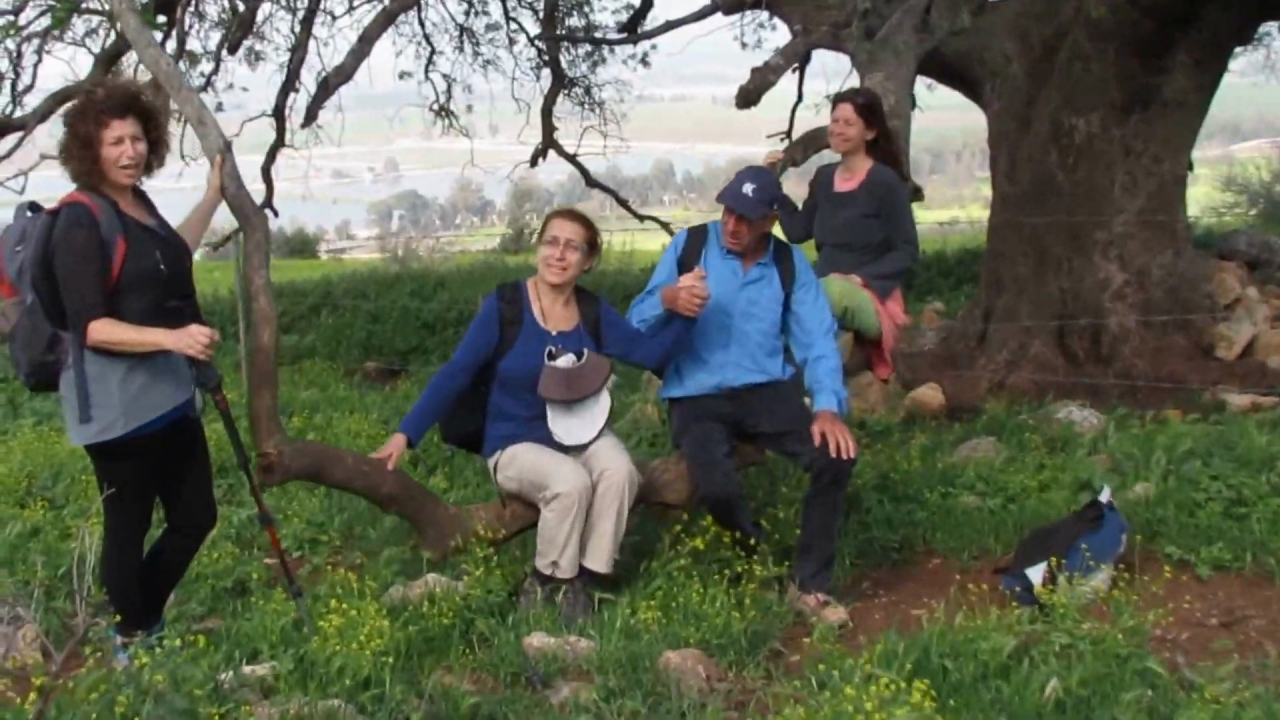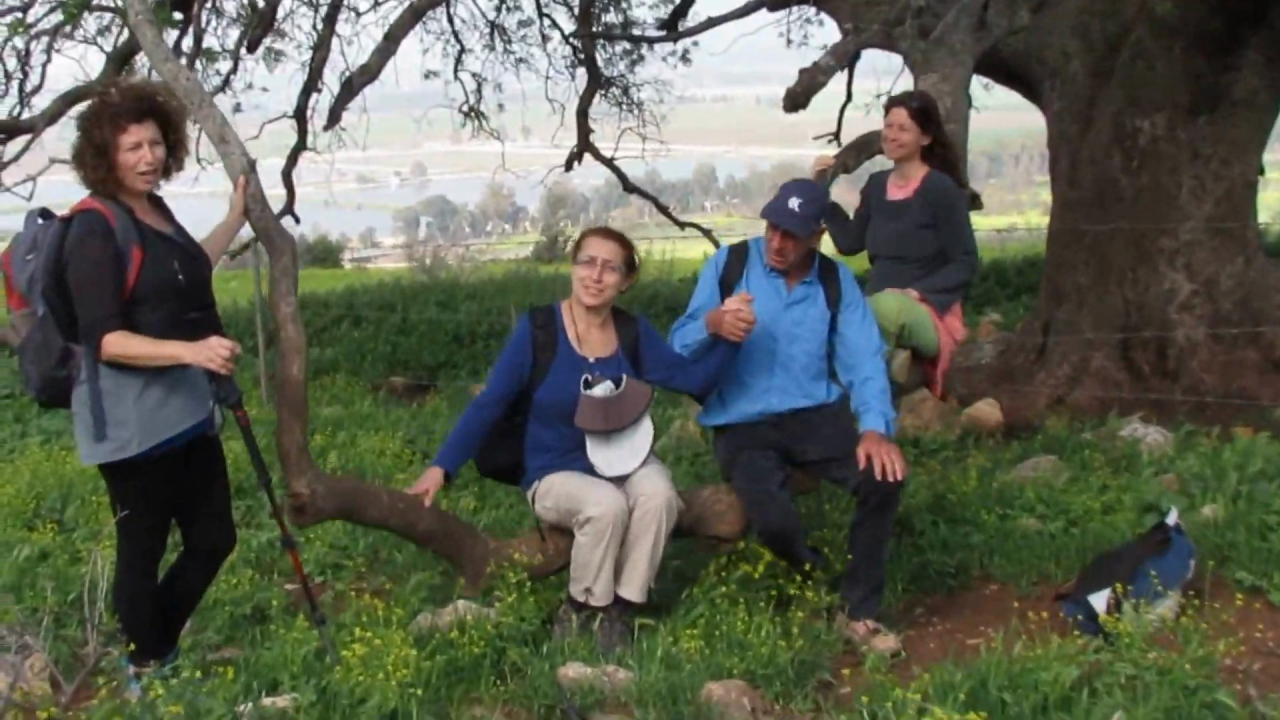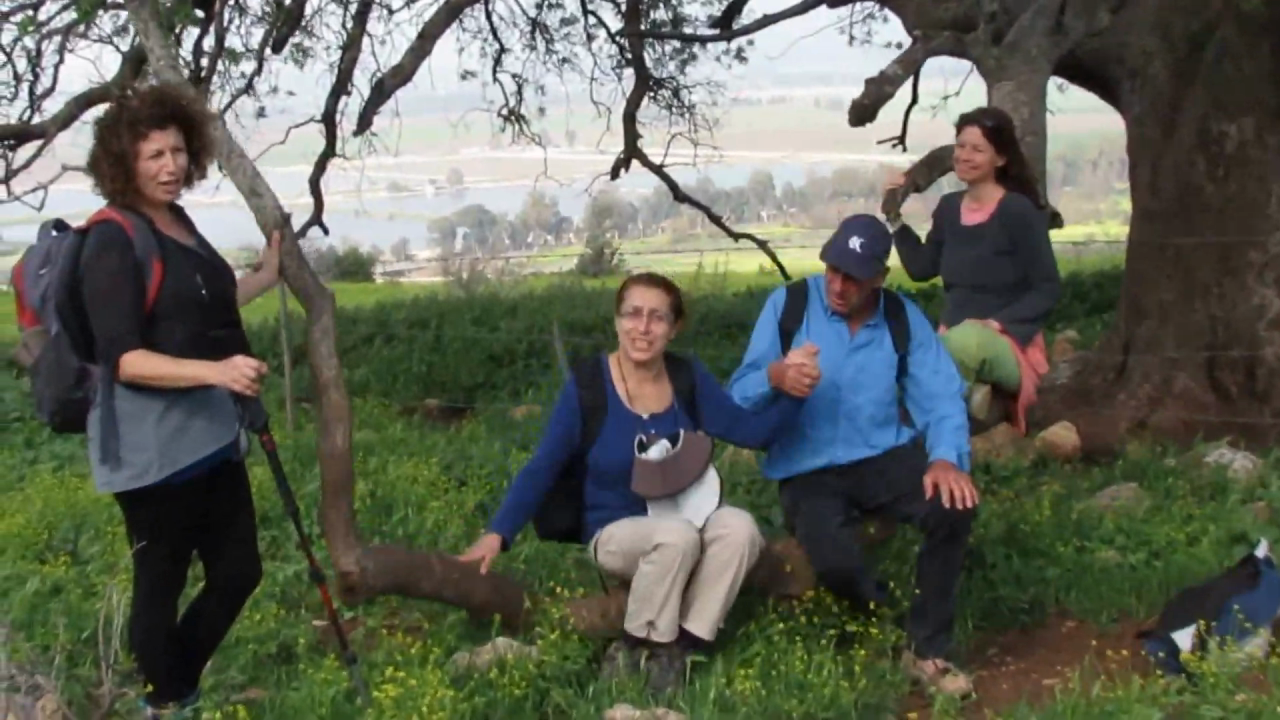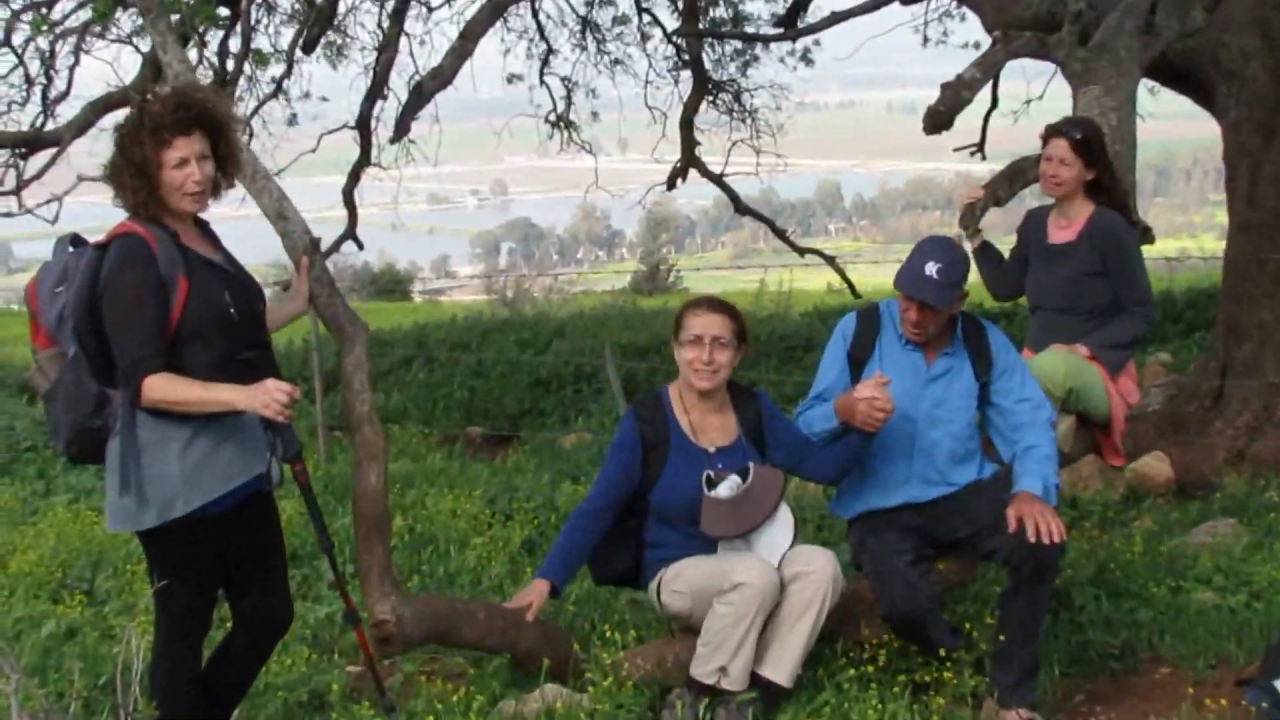
dt=0.2s
person 1, frame 1
left shoulder: (139, 204)
right shoulder: (81, 222)
right elbow: (90, 327)
left wrist: (212, 197)
right wrist: (171, 337)
left hip: (169, 392)
right hip: (118, 402)
left knee: (195, 514)
right knee: (128, 526)
left ankle: (146, 621)
right ankle: (132, 641)
person 1, frame 2
left shoulder: (156, 211)
right shoulder: (95, 230)
right elbow: (104, 340)
left wrist: (237, 216)
right wrist: (189, 350)
left hip: (187, 409)
right hip: (133, 420)
left knee: (214, 538)
right knee: (143, 550)
left ankle: (160, 651)
right ankle: (145, 674)
person 1, frame 3
left shoulder: (178, 222)
right shoulder: (113, 241)
right elbow: (123, 358)
left wrist: (267, 274)
right wrist: (214, 370)
left hip: (211, 434)
right hip: (153, 445)
left knee: (238, 569)
right knee: (161, 582)
person 1, frame 4
left shoulder: (202, 237)
right shoulder: (134, 257)
right elbow: (145, 382)
left wrist: (297, 302)
right wrist: (244, 397)
left hip: (238, 465)
right hip: (176, 480)
left knee: (269, 612)
right knee: (185, 628)
person 2, frame 1
left shoulder: (790, 263)
right shoulder: (688, 245)
left elbow: (817, 340)
right elbow: (637, 324)
left wrist: (828, 407)
right wrist: (667, 301)
left hip: (766, 390)
right hip: (697, 397)
left knee: (835, 456)
right knee: (716, 489)
left ankle: (810, 583)
right ankle: (758, 553)
person 2, frame 2
left shoulder: (836, 280)
right shoulder: (728, 263)
left elbow: (863, 361)
right elbow: (679, 347)
left wrist: (874, 427)
right wrist: (712, 324)
left hip: (814, 413)
right hip: (742, 423)
left knee: (883, 479)
right knee: (773, 521)
left ankle: (859, 611)
right ankle: (813, 577)
person 2, frame 3
left shoulder: (904, 317)
right shoulder: (788, 304)
left elbow: (941, 397)
right elbow: (738, 396)
left wrist: (946, 457)
right wrist: (775, 377)
left hip: (884, 456)
right hip: (808, 470)
left knee: (953, 507)
right knee: (835, 562)
left ankle: (927, 650)
right ankle: (880, 614)
person 2, frame 4
left shoulder: (986, 342)
right shoulder: (859, 330)
left elbow: (1031, 425)
right elbow: (805, 427)
left wrist: (1031, 491)
right wrist: (843, 411)
left hip: (964, 491)
right hip: (880, 507)
left knee: (1040, 544)
right knee: (902, 604)
right ankle: (955, 660)
person 3, frame 1
left shoulder: (594, 310)
right shoulder: (503, 307)
left elbow: (649, 353)
right elbow: (454, 375)
right wrist: (405, 435)
left hip: (582, 437)
right hip: (517, 445)
left knee: (619, 470)
right knee: (571, 482)
left ankle: (586, 576)
right ankle: (549, 579)
person 3, frame 2
left shoulder: (634, 332)
right shoulder: (537, 331)
left elbow: (691, 379)
right elbow: (488, 405)
left wrist: (728, 338)
right wrist: (441, 467)
right hip: (557, 475)
left knee: (658, 495)
right knee: (605, 506)
left ankle: (623, 603)
right ankle: (584, 606)
person 3, frame 3
left shoulder: (689, 379)
left elbow: (751, 430)
right elbow: (542, 468)
left wrist: (791, 392)
right wrist: (497, 534)
left hip: (688, 512)
right hip: (618, 528)
left knee: (741, 528)
right knee: (676, 537)
left ankle: (682, 642)
right ankle: (637, 645)
person 3, frame 4
left shoulder: (755, 410)
right shoulder: (646, 424)
left elbow: (821, 464)
right elbow: (598, 509)
right wrist: (546, 580)
left hip: (752, 554)
right hip: (680, 570)
left knee: (822, 566)
right knee: (755, 573)
person 4, frame 1
left shoulder: (885, 181)
right shoulder: (824, 177)
left elbow: (907, 252)
right elbow: (797, 232)
left wrist: (859, 278)
left hip: (869, 299)
right hip: (823, 297)
left knee: (832, 290)
person 4, frame 2
left shoulder: (941, 189)
right shoulder: (876, 185)
left elbow: (966, 263)
right elbow: (849, 243)
left wrist: (916, 292)
left hip: (926, 313)
right hip: (877, 311)
left knee: (887, 305)
person 4, frame 3
left shoulder: (1019, 211)
right shoulder: (949, 207)
left elbow: (1047, 290)
right elbow: (921, 268)
left wrist: (997, 323)
left hip: (1006, 344)
right hip: (954, 339)
left knee: (966, 339)
person 4, frame 4
left shoulder: (1110, 229)
right shoulder: (1034, 222)
left elbow: (1142, 315)
right elbow: (1005, 288)
left wrist: (1085, 348)
right wrist: (976, 235)
left hip: (1094, 371)
right hip: (1037, 364)
left knee: (1052, 367)
